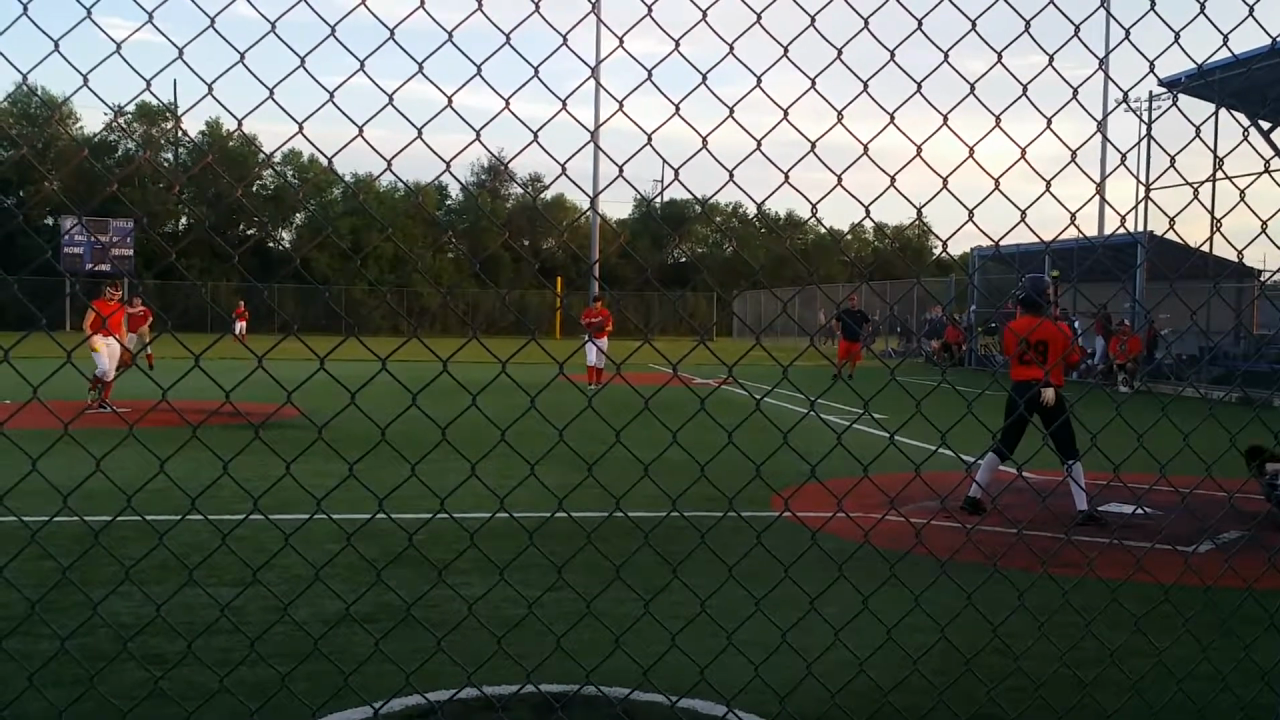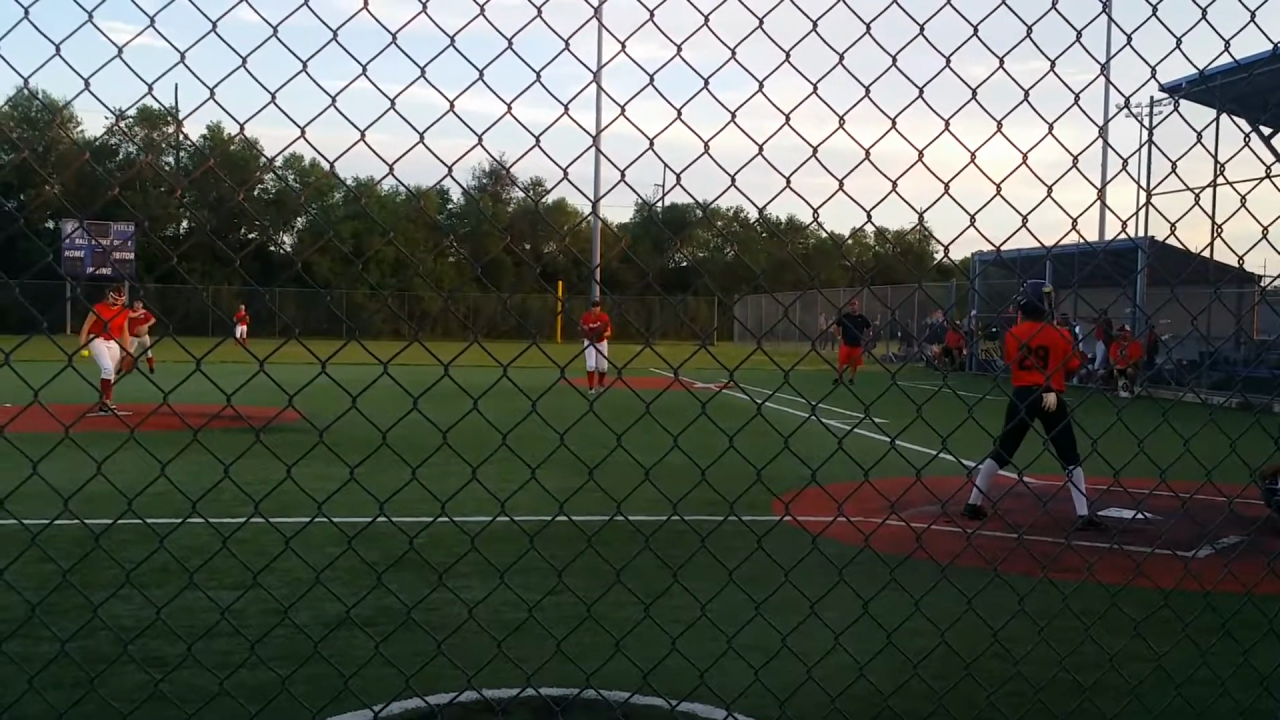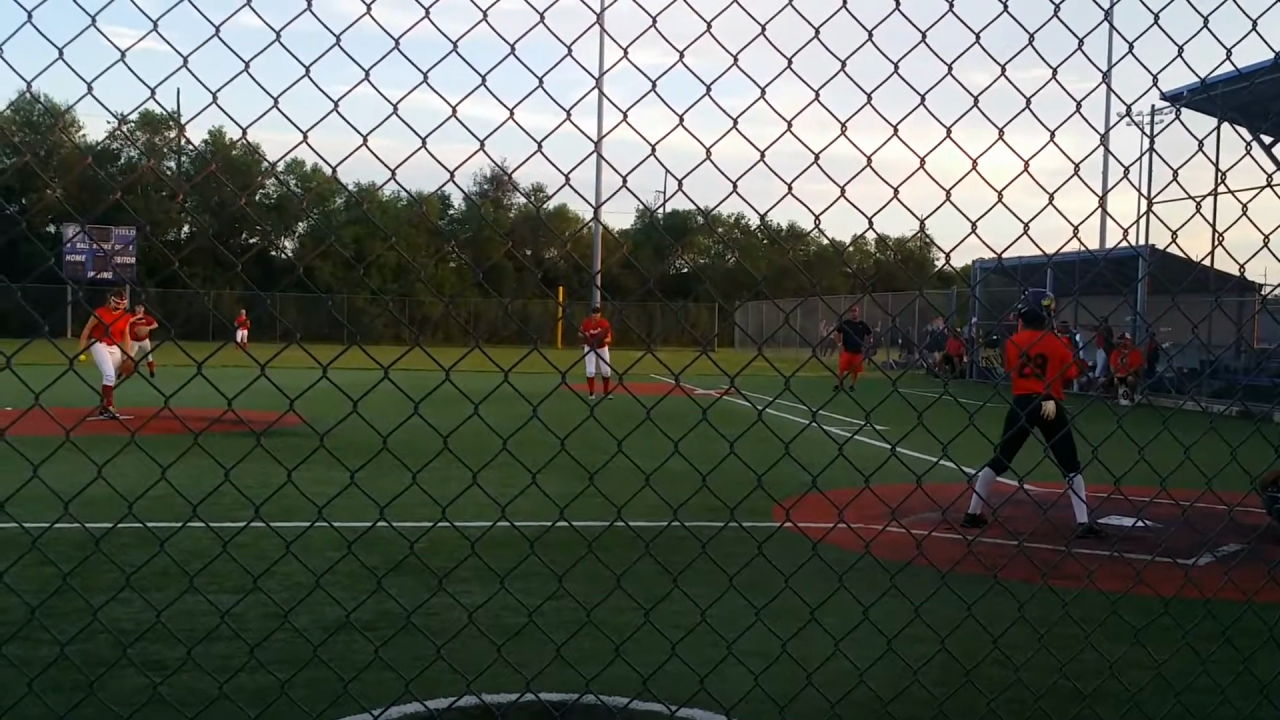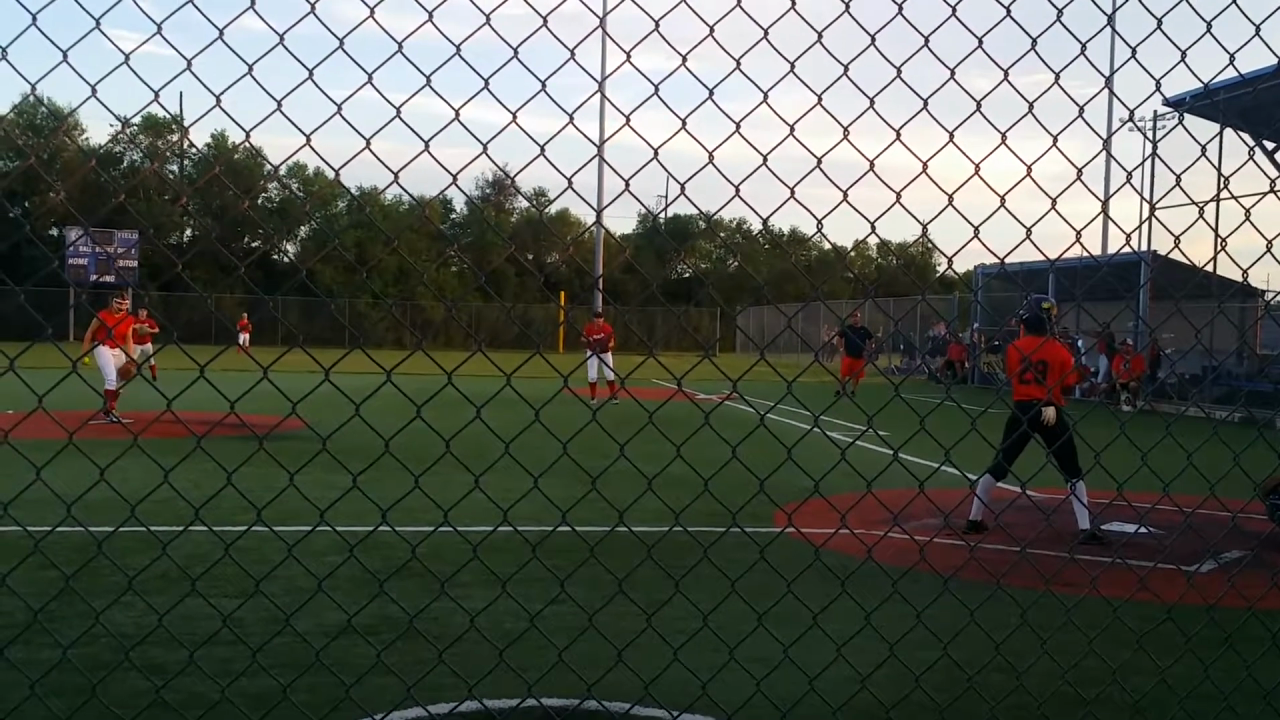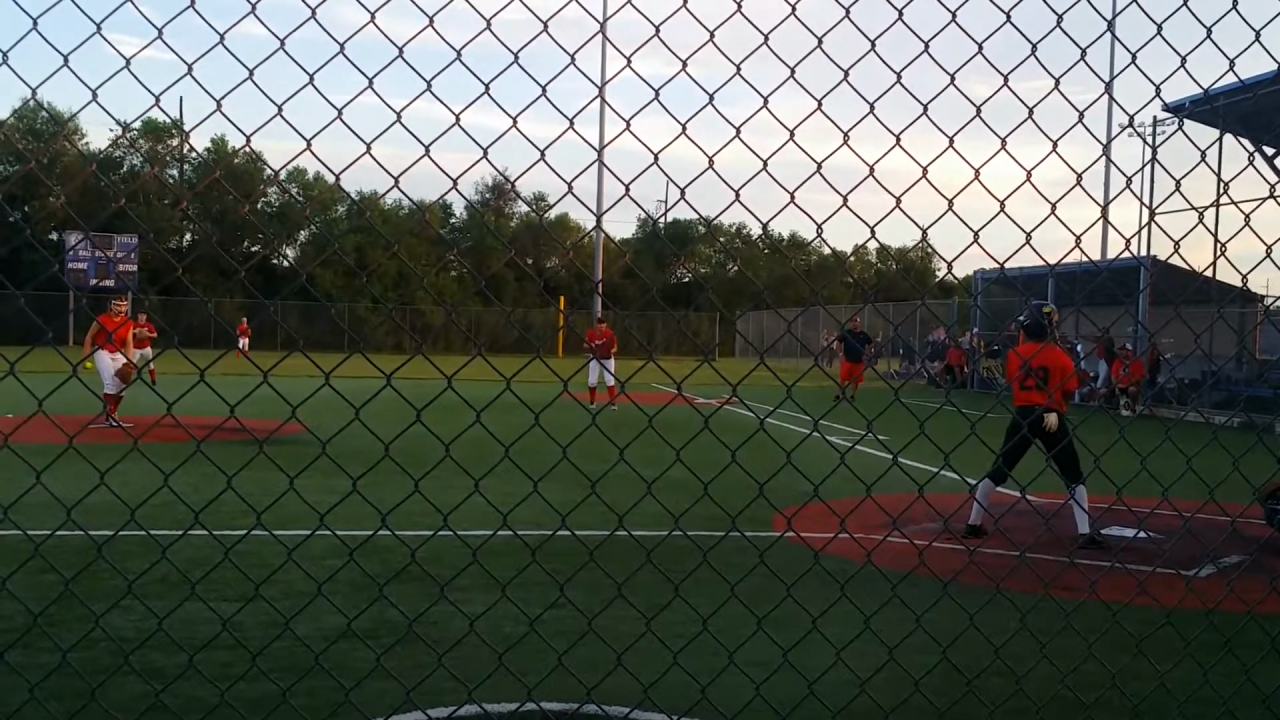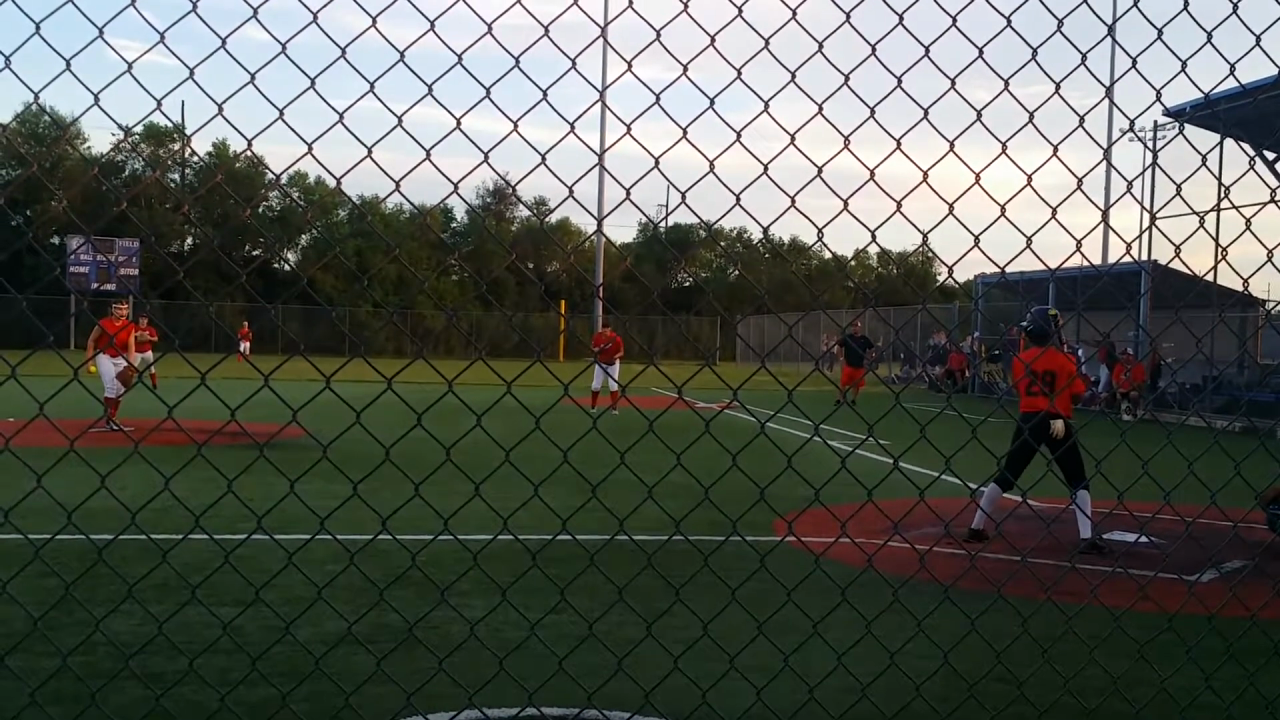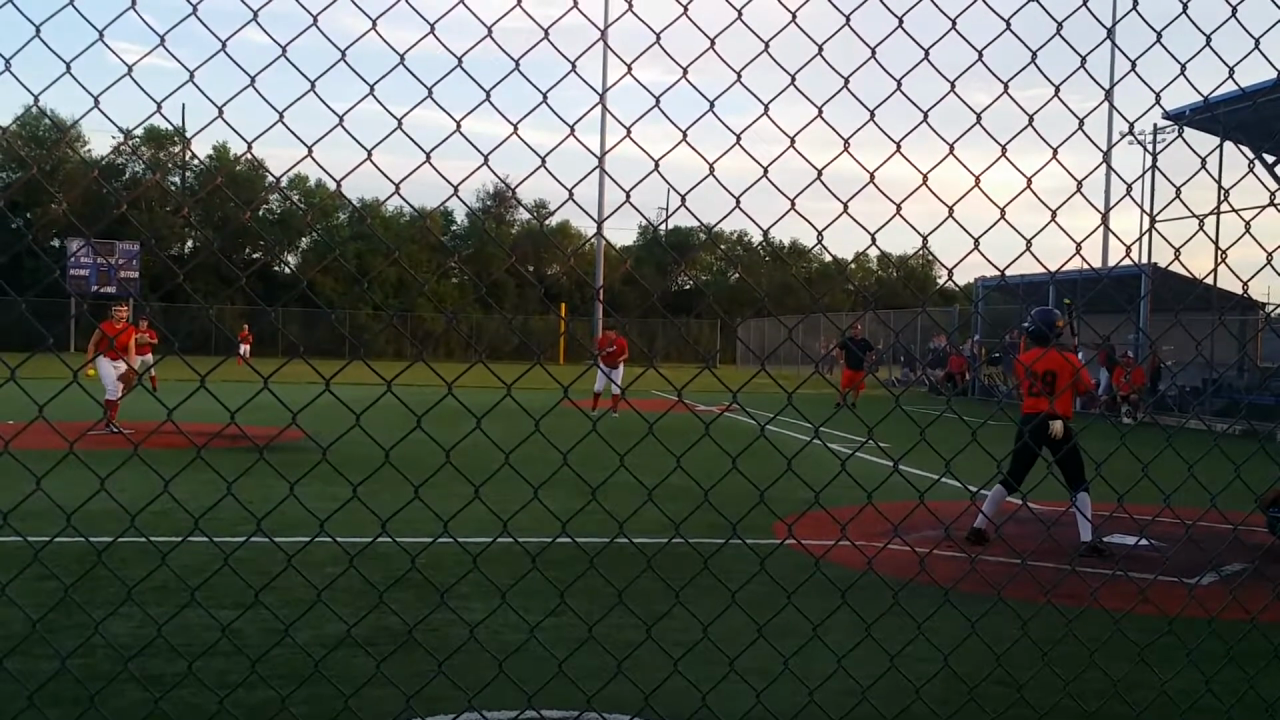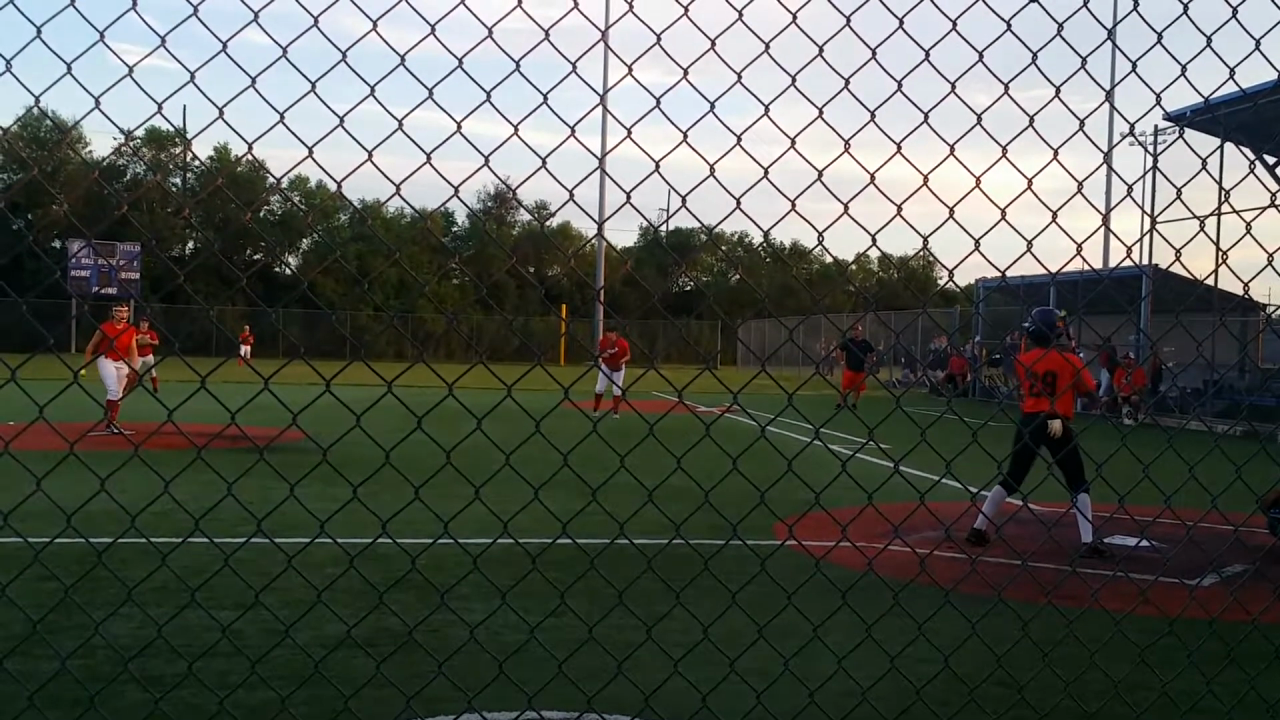
dt=0.2s
person 1, frame 1
left shoulder: (1011, 329)
right shoulder: (1060, 330)
right elbow: (1073, 363)
left hip: (1020, 391)
right hip: (1049, 392)
left knee: (1003, 446)
right knee: (1069, 452)
left ankle: (973, 497)
right ankle: (1083, 510)
person 1, frame 2
left shoulder: (1012, 335)
right shoulder: (1060, 335)
right elbow: (1071, 369)
left hip: (1021, 396)
right hip: (1051, 398)
left knee: (1002, 452)
right knee: (1070, 457)
left ankle: (973, 504)
right ankle: (1084, 515)
person 1, frame 3
left shoulder: (1013, 342)
right shoulder: (1059, 344)
right elbow: (1068, 378)
left hip: (1021, 405)
right hip: (1050, 406)
left knee: (999, 460)
right knee: (1071, 466)
left ankle: (973, 513)
right ankle: (1084, 523)
person 1, frame 4
left shoulder: (1014, 348)
right shoulder: (1060, 350)
right elbow: (1067, 385)
left hip: (1022, 411)
right hip: (1050, 413)
left knee: (998, 466)
right knee: (1073, 472)
left ankle: (974, 520)
right ankle: (1086, 529)
person 1, frame 5
left shoulder: (1014, 354)
right shoulder: (1061, 356)
right elbow: (1068, 392)
left hip: (1022, 417)
right hip: (1051, 418)
left knee: (998, 471)
right knee: (1074, 476)
left ankle: (973, 524)
right ankle: (1085, 533)
person 1, frame 6
left shoulder: (1020, 360)
right shoulder: (1066, 360)
right elbow: (1077, 396)
left hip: (1028, 422)
right hip: (1057, 424)
left knee: (1005, 477)
right knee: (1078, 481)
left ankle: (976, 528)
right ankle: (1087, 539)
person 1, frame 7
left shoulder: (1022, 360)
right shoulder: (1069, 360)
right elbow: (1088, 392)
left hip: (1029, 423)
right hip: (1058, 425)
left knee: (1010, 479)
right knee: (1078, 484)
left ankle: (977, 528)
right ankle: (1088, 541)
person 1, frame 8
left shoulder: (1023, 360)
right shoulder: (1068, 360)
right elbow: (1090, 392)
left hip: (1028, 423)
right hip: (1058, 425)
left knee: (1010, 479)
right knee: (1078, 484)
left ankle: (978, 529)
right ankle: (1089, 542)
